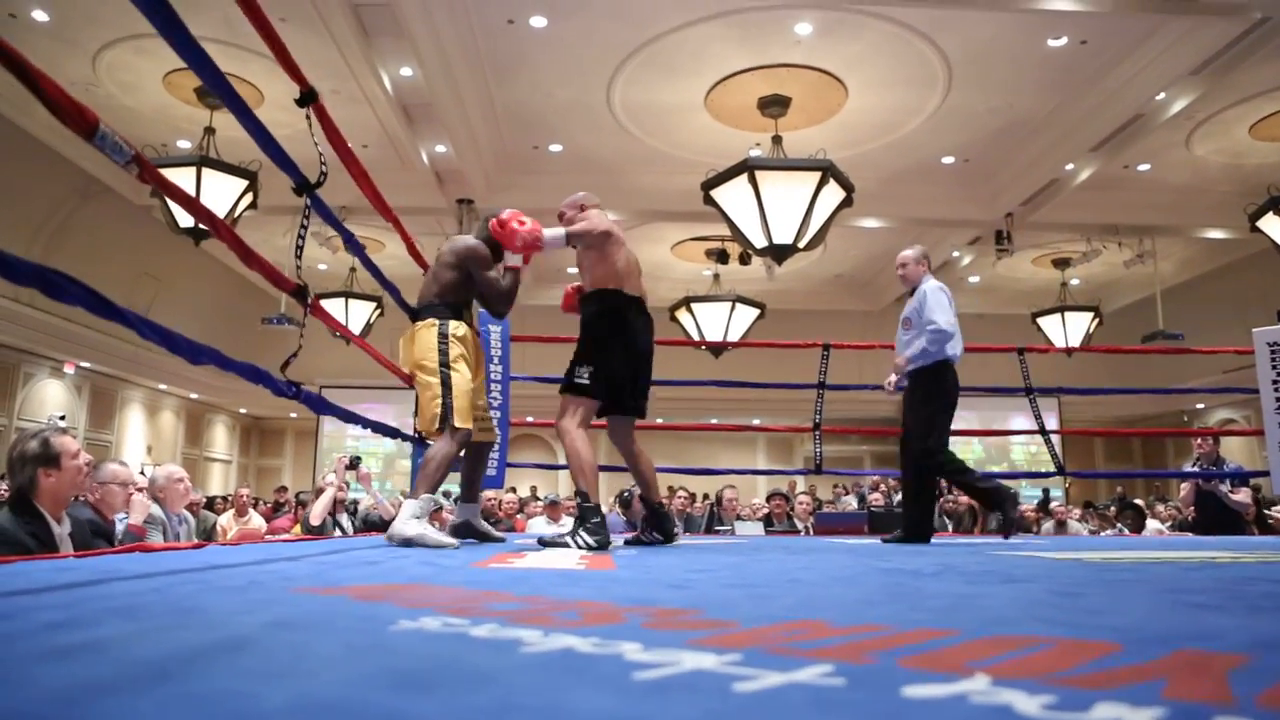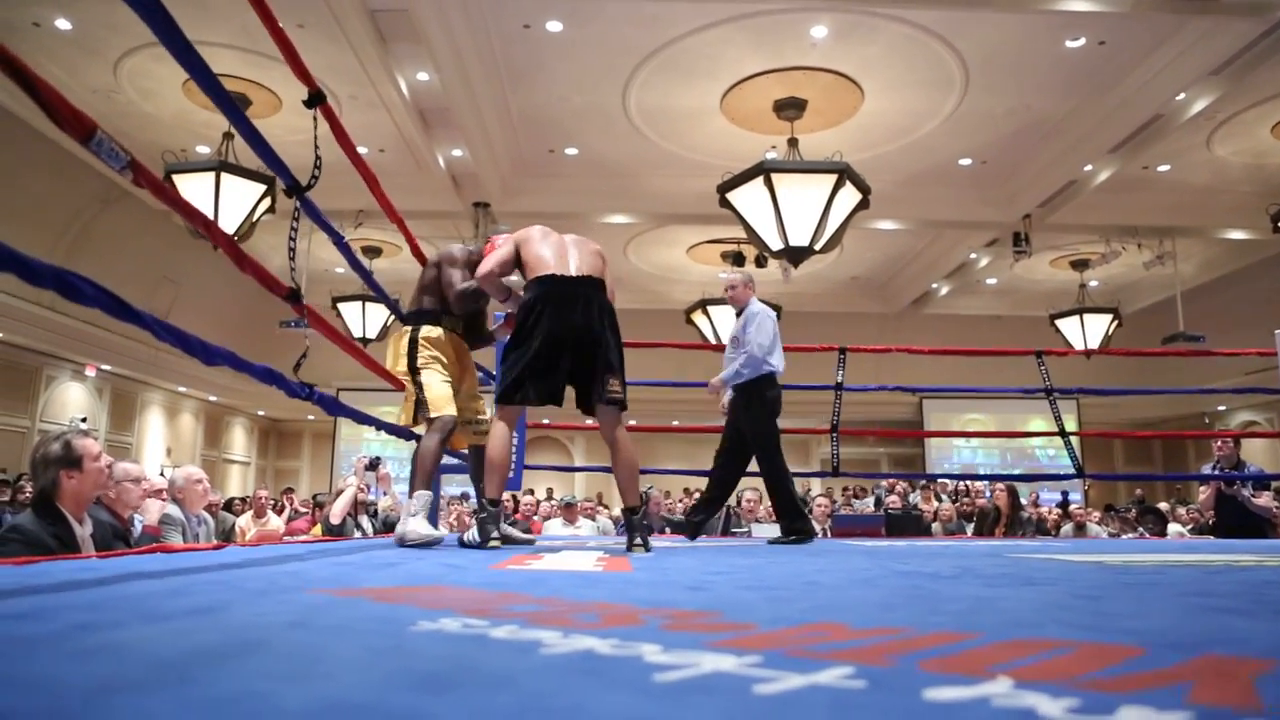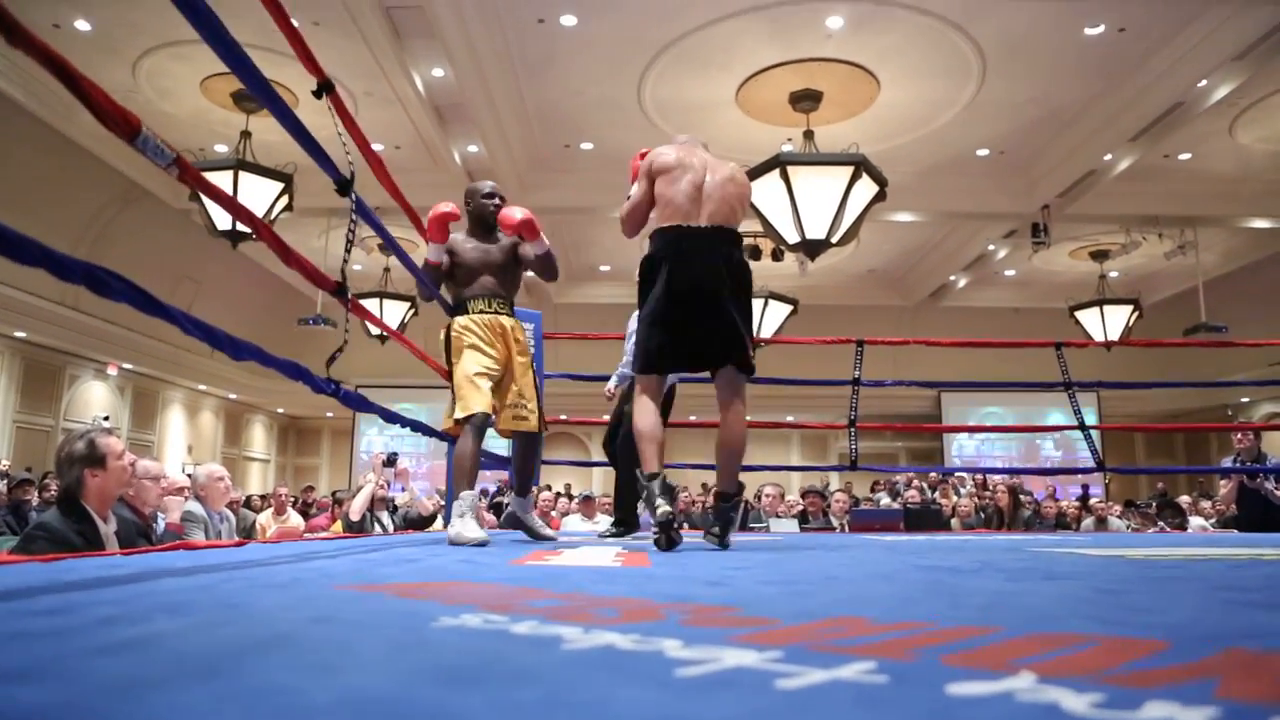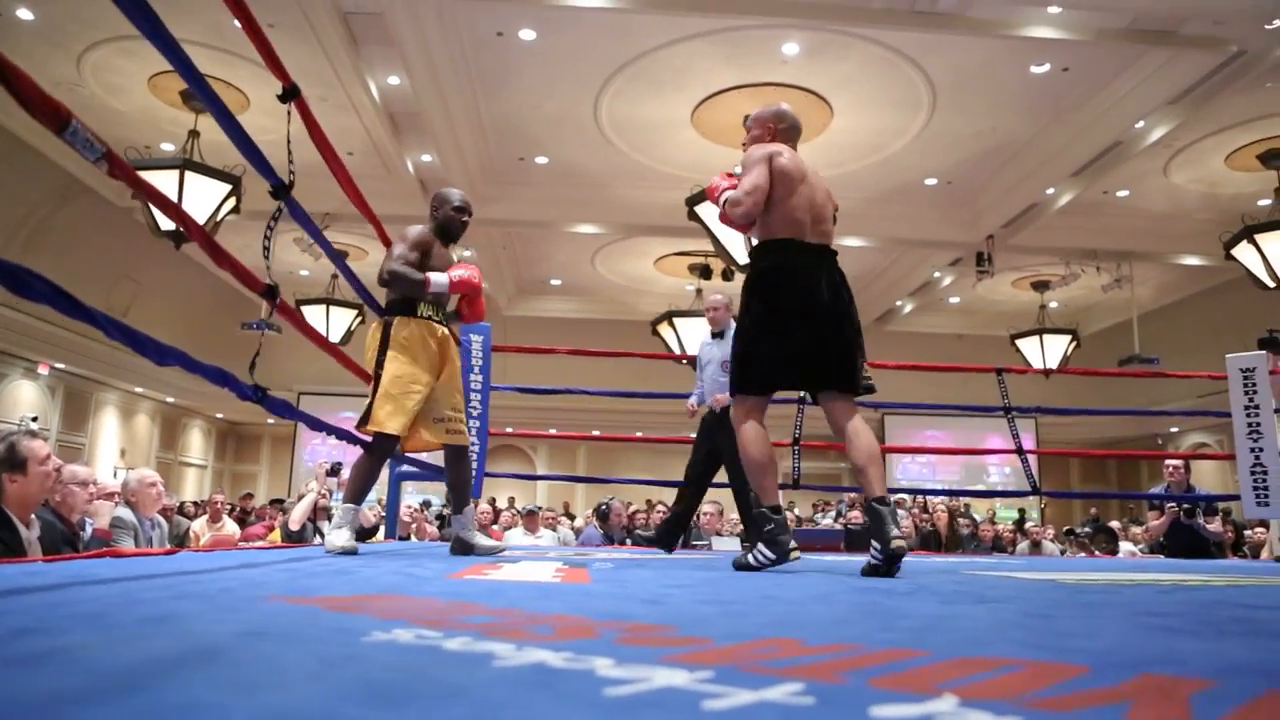
dt=1s
person 1, frame 1
left shoulder: (594, 219)
right shoulder: (611, 243)
left elbow: (601, 230)
left wrist: (546, 237)
right wrist: (585, 303)
left hip: (609, 327)
right hip: (630, 330)
left knee: (570, 423)
right knee: (623, 438)
left ankle: (592, 524)
right ankle: (658, 521)
person 1, frame 2
left shoulder: (526, 236)
right shoulder: (592, 248)
left elbow: (484, 274)
left wrist: (513, 301)
left hip: (547, 304)
right hip: (594, 307)
left knee: (505, 415)
right knee: (612, 426)
left ankle: (489, 521)
right ankle: (635, 528)
person 1, frame 3
left shoulder: (660, 157)
right shoulder: (737, 177)
left elbow: (629, 225)
left wrist: (640, 187)
left hip: (671, 262)
right hip: (725, 263)
left knee: (646, 391)
right knee: (731, 395)
left ankle: (658, 496)
right ankle: (723, 512)
person 1, frame 4
left shoulder: (763, 154)
right shoulder: (818, 183)
left elbow: (744, 214)
left wrist: (723, 193)
left hip: (779, 279)
right hip: (827, 282)
left knee: (747, 410)
right knee: (842, 409)
left ankle: (774, 530)
right ankle: (883, 523)
person 2, frame 1
left shoulder: (467, 252)
right shoulder: (474, 247)
left elbow: (497, 308)
right elbow: (500, 304)
left wrist: (513, 262)
right wrist: (515, 258)
left hip: (449, 339)
right hip: (442, 336)
left knee: (481, 434)
right knee: (455, 431)
left ankle: (467, 518)
right ankle: (409, 520)
person 2, frame 2
right shoulder: (456, 255)
left elbow: (473, 338)
right elbow: (458, 300)
left hip: (453, 349)
right hip: (425, 342)
left knee: (481, 436)
right knee: (442, 424)
right ankle: (413, 519)
person 2, frame 3
left shoulder: (513, 242)
right shoulder: (452, 242)
left elbow: (550, 273)
right elbow: (426, 290)
left wrist: (536, 236)
right wrist: (435, 246)
left hip: (510, 334)
right hip: (468, 334)
left knee: (531, 427)
right knee: (475, 419)
left ankle: (521, 509)
right ankle: (462, 518)
person 2, frame 4
left shoulder: (449, 261)
right shoulder: (416, 237)
right elbow: (388, 275)
left wrist: (463, 314)
right wrist: (445, 282)
left hip: (440, 345)
right hip: (405, 336)
left knee: (457, 441)
right knee: (384, 436)
left ankle: (464, 532)
right ankle: (341, 525)
person 3, frame 1
left shoulder: (931, 290)
right shoulder: (917, 297)
left elbow: (942, 330)
left wrist: (907, 356)
right wrist: (898, 373)
left hip: (934, 381)
right hip: (922, 382)
left knee: (930, 453)
right knee: (914, 455)
left ankle: (999, 497)
right ankle: (915, 527)
person 3, frame 2
left shoulder: (758, 313)
right shoulder: (745, 318)
left elbow: (755, 355)
left wrist: (724, 378)
right wrist: (729, 394)
left hip: (758, 394)
right hip: (745, 395)
left knee: (770, 461)
right knee: (727, 461)
left ankle: (798, 527)
right ankle: (697, 521)
person 3, frame 3
right shoulder: (636, 319)
left wrist: (662, 383)
right wrist: (614, 380)
right hip: (634, 387)
left knee: (627, 449)
right knee: (611, 443)
left ankle: (625, 521)
person 3, frame 4
right shoulder: (706, 345)
left wrist: (730, 397)
right wrist: (694, 399)
right hip: (713, 417)
left knee: (740, 479)
right knee: (695, 475)
left ankle: (758, 539)
right ankle: (667, 534)
